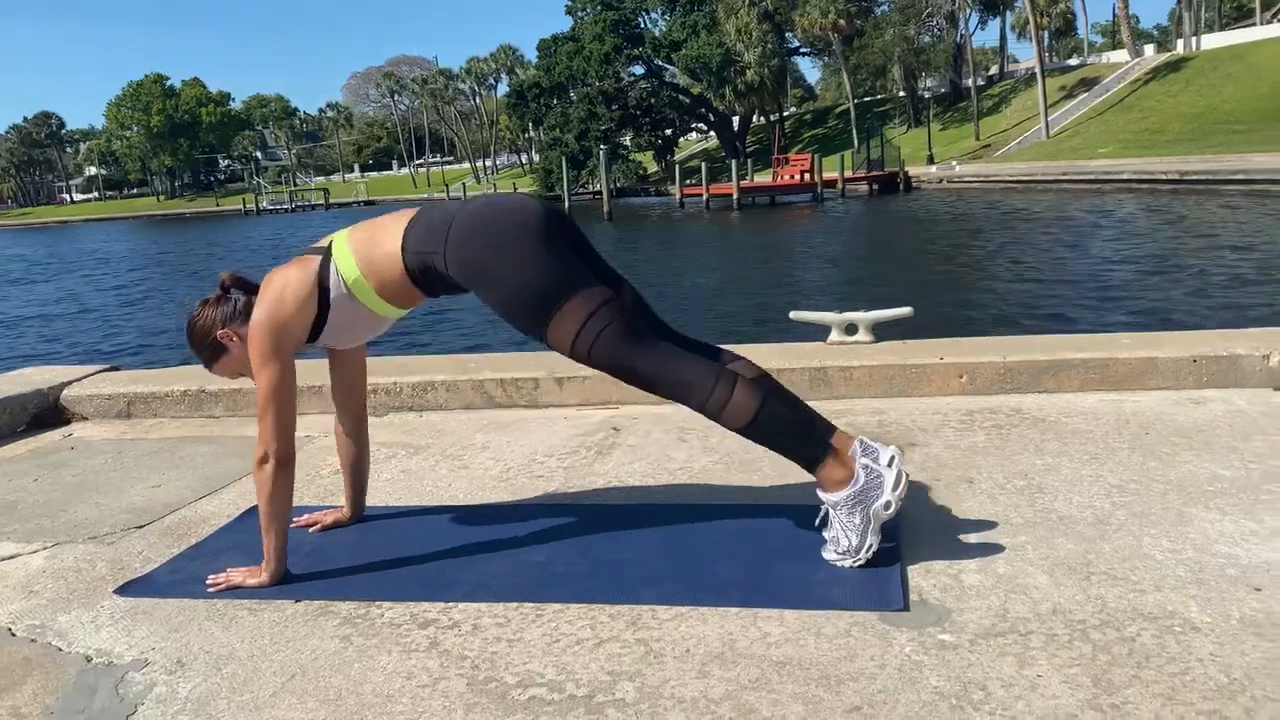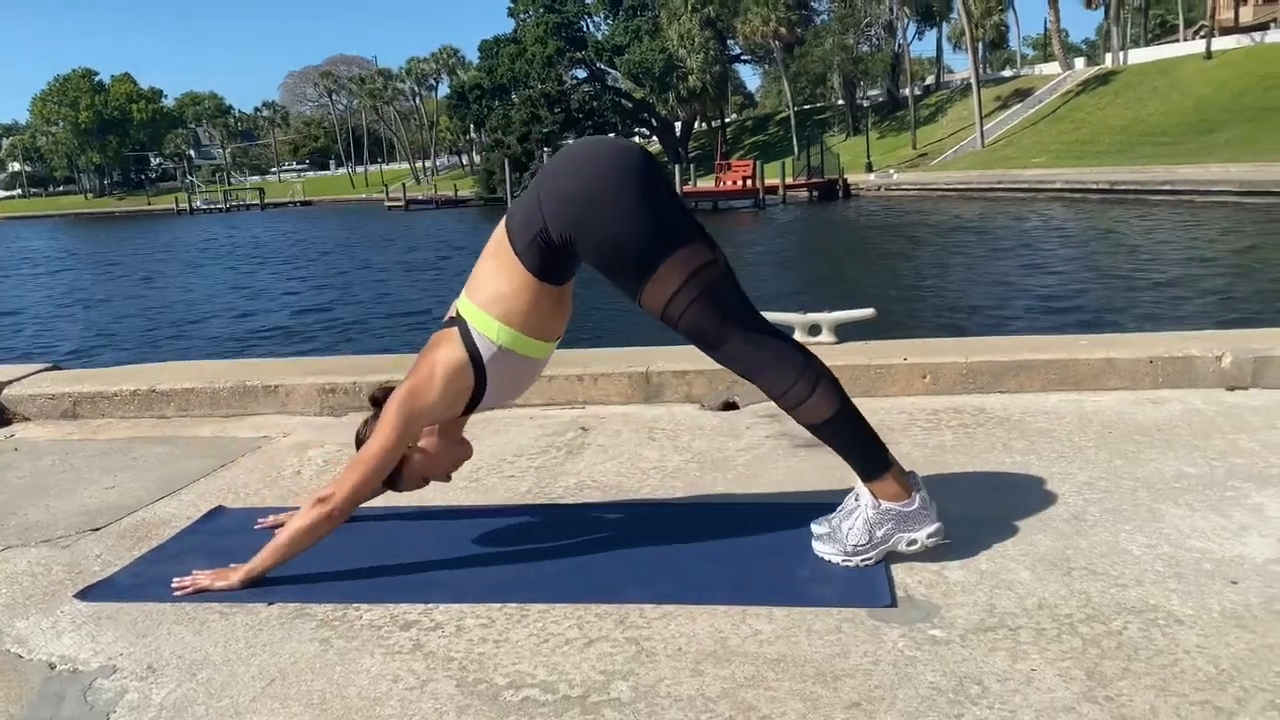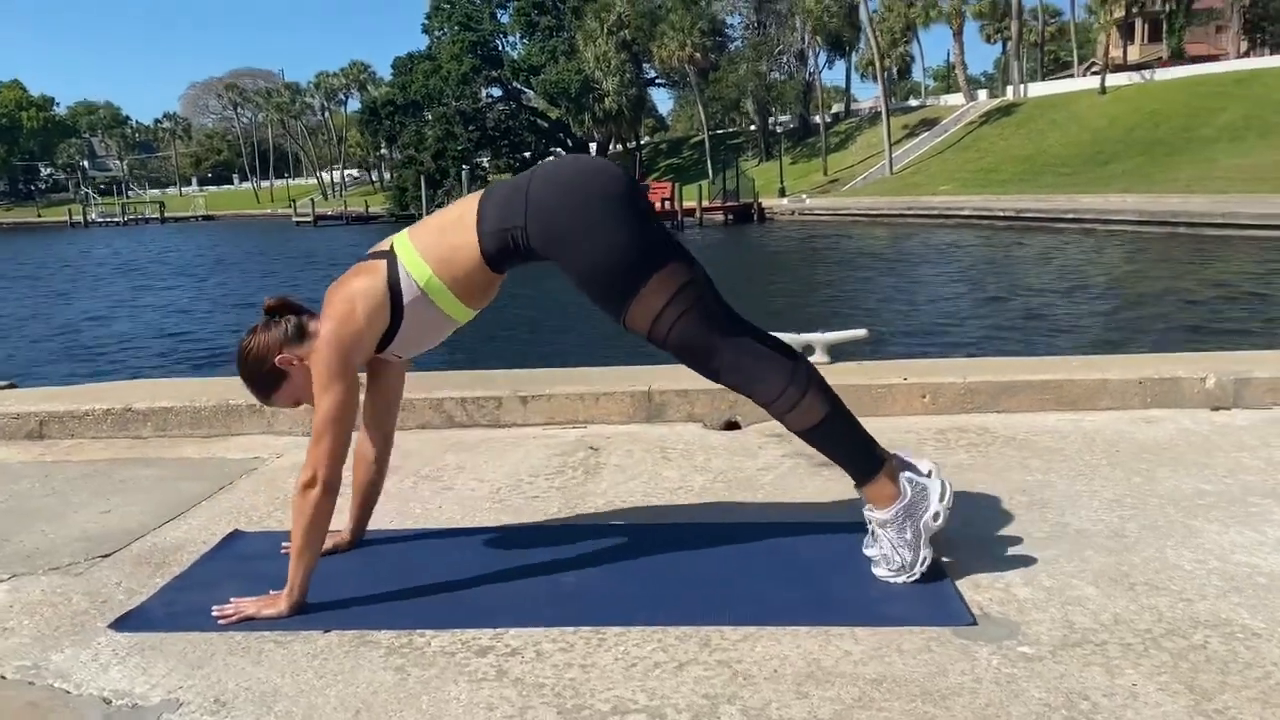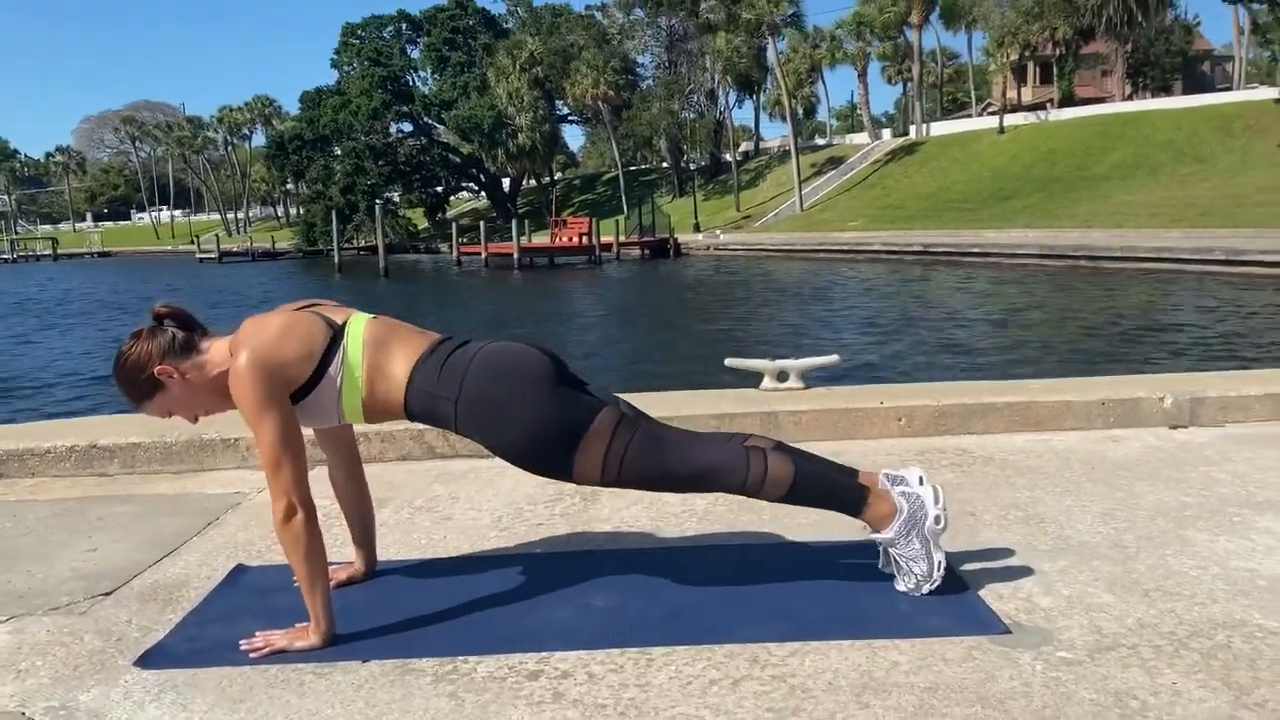
dt=1s
person 1, frame 1
left shoulder: (267, 318)
right shoulder: (318, 302)
left elbow: (273, 454)
right elbow: (350, 412)
left wrist: (269, 564)
right wrist: (351, 505)
left hip: (488, 244)
right hip: (507, 229)
left knee: (651, 359)
right knee: (666, 346)
left ankle: (843, 468)
right ankle: (846, 456)
person 1, frame 2
left shoulder: (426, 398)
right shoulder: (439, 385)
left elbow: (336, 498)
left wrist: (245, 572)
right wrist: (312, 513)
left hip: (589, 194)
right hip: (595, 184)
left knee: (734, 337)
right knee: (737, 334)
left ankle: (895, 498)
right ankle: (880, 484)
person 1, frame 3
left shoulder: (338, 326)
right shoulder: (374, 321)
left elbow: (318, 475)
right elbow: (375, 434)
left wrist: (288, 594)
right wrist: (352, 530)
left hip: (565, 209)
right hip: (571, 197)
left knee: (720, 351)
right knee: (728, 340)
left ankle: (891, 492)
right ankle: (890, 478)
person 1, frame 4
left shoulder: (250, 365)
right shoulder: (286, 337)
left elbow: (290, 504)
right elbow: (342, 453)
left wrist: (318, 624)
right wrist: (364, 560)
left hip: (493, 399)
right hip: (504, 373)
left knee: (683, 463)
right knee: (683, 450)
left ankle: (887, 506)
right ankle: (880, 487)
